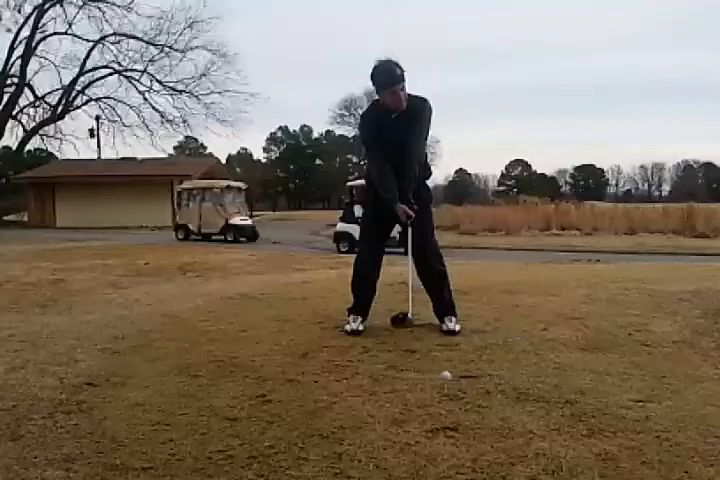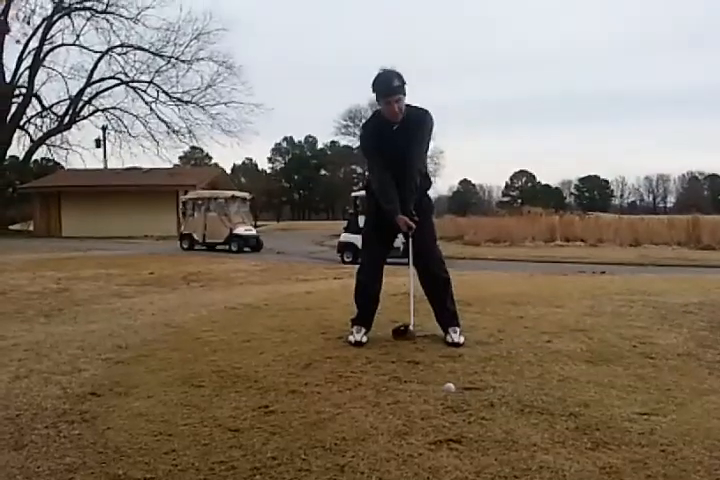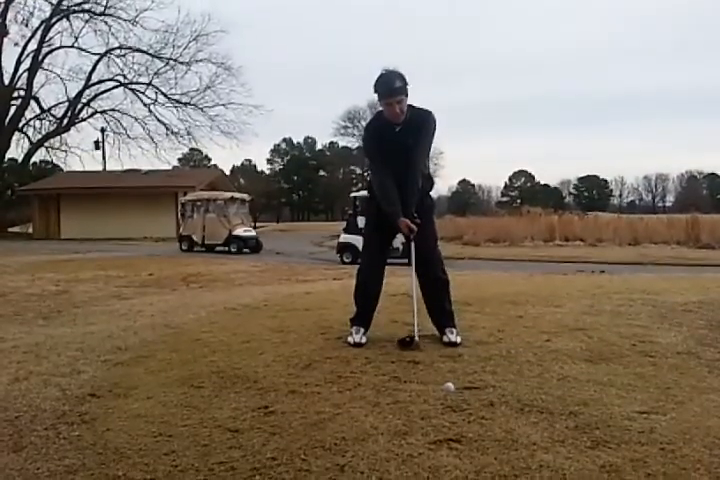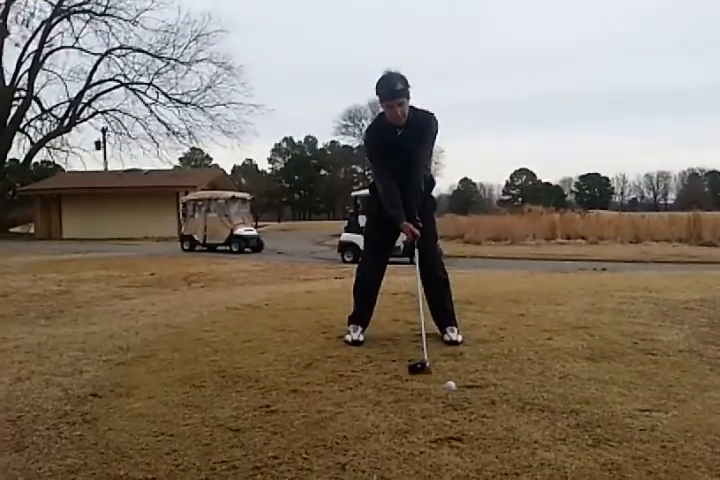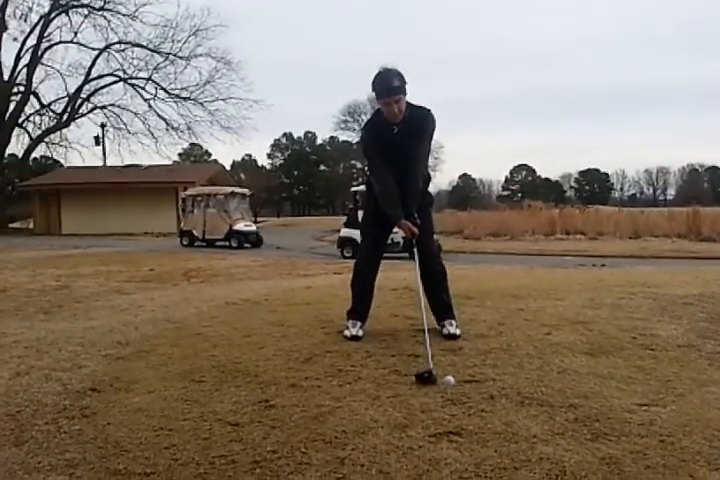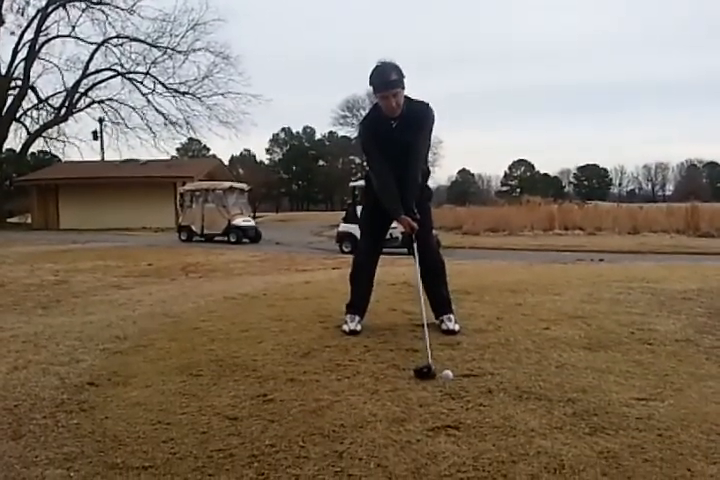
dt=0.7s
person 1, frame 1
left shoulder: (421, 108)
right shoulder: (369, 119)
left elbow: (414, 155)
right elbow: (378, 164)
left wrist: (407, 197)
right wrist: (395, 203)
left hip: (414, 188)
right hip: (381, 191)
left knee: (427, 250)
right knee: (368, 250)
left ankle: (446, 313)
right ankle: (358, 312)
person 1, frame 2
left shoulder: (421, 119)
right shoulder: (370, 130)
left elbow: (415, 166)
right elbow: (378, 175)
left wrist: (407, 208)
right wrist: (395, 214)
left hip: (415, 198)
right hip: (381, 201)
left knee: (430, 260)
right knee: (371, 261)
left ankle: (450, 324)
right ankle: (361, 323)
person 1, frame 3
left shoulder: (424, 120)
right shoulder: (373, 130)
left elbow: (417, 168)
right elbow: (380, 176)
left wrist: (410, 211)
right wrist: (397, 216)
left hip: (418, 198)
right hip: (382, 201)
left knee: (430, 261)
right knee: (371, 261)
left ankle: (446, 325)
right ankle: (360, 324)
person 1, frame 4
left shoulder: (426, 122)
right shoulder: (374, 133)
left elbow: (419, 170)
right elbow: (384, 179)
left wrist: (412, 215)
right wrist: (400, 220)
left hip: (419, 198)
right hip: (384, 201)
left knee: (431, 259)
right knee: (371, 259)
left ankle: (448, 323)
right ankle: (357, 322)
person 1, frame 5
left shoulder: (423, 119)
right shoulder: (371, 130)
left elbow: (417, 167)
right elbow: (381, 177)
left wrist: (410, 212)
right wrist: (398, 218)
left hip: (416, 194)
right hip: (381, 197)
left knee: (429, 253)
right knee: (368, 254)
left ankle: (446, 317)
right ankle: (356, 317)
person 1, frame 6
left shoulder: (422, 113)
right shoulder: (369, 125)
left elbow: (416, 163)
right elbow: (379, 173)
left wrist: (409, 207)
right wrist: (397, 213)
left hip: (415, 189)
right hip: (380, 191)
left knee: (428, 247)
right knee: (367, 248)
left ankle: (444, 312)
right ankle: (354, 312)
